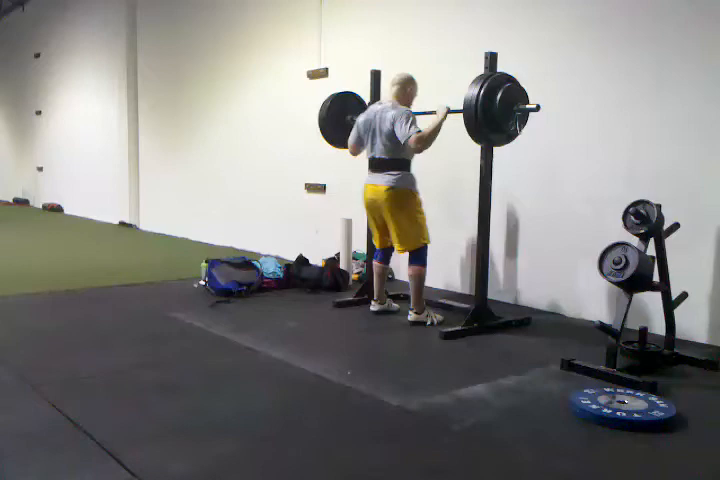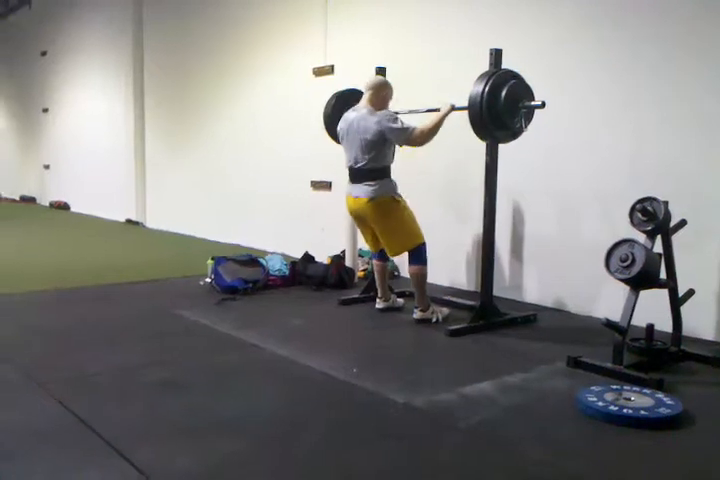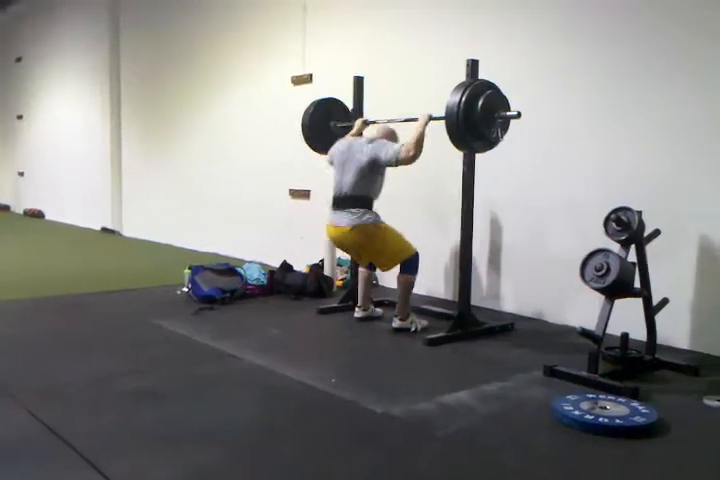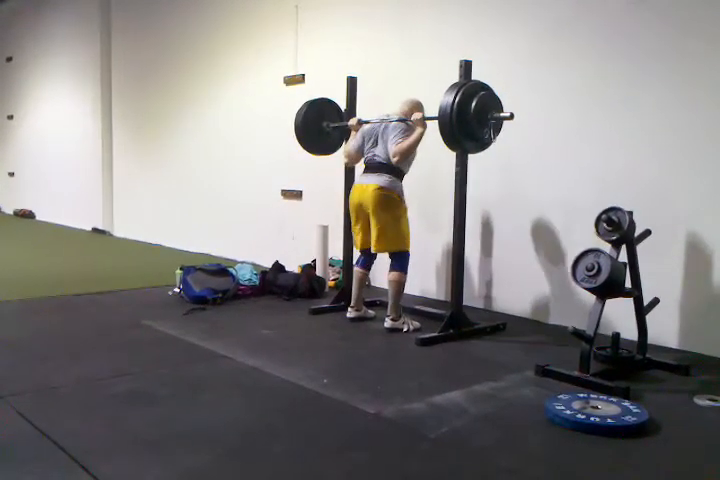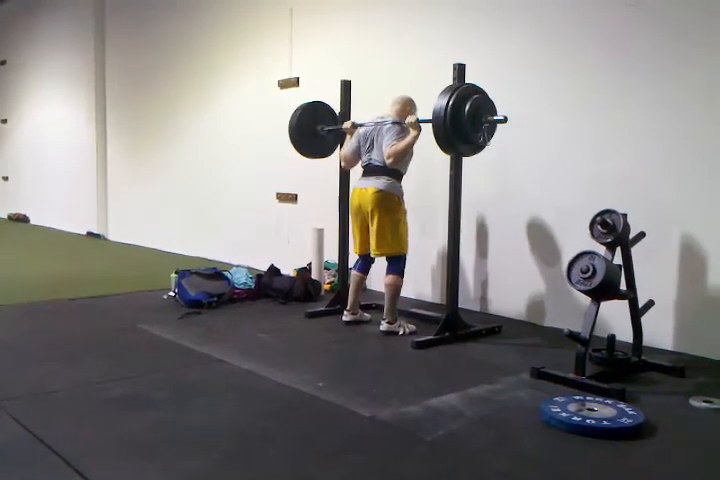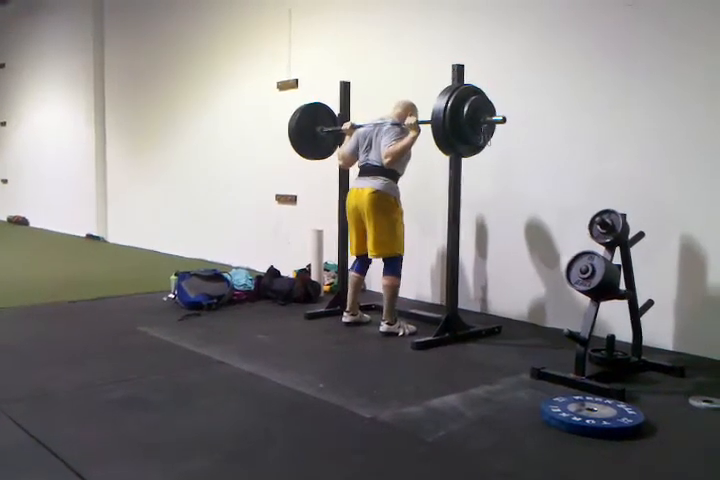
dt=0.4s
person 1, frame 1
left shoulder: (366, 114)
right shoulder: (400, 114)
left elbow: (354, 149)
right elbow: (417, 143)
right wrist: (440, 118)
left hip: (371, 188)
right hip: (395, 188)
left knee: (384, 246)
right knee: (418, 248)
left ankle: (379, 301)
right ankle: (418, 311)
person 1, frame 2
left shoulder: (345, 119)
right shoulder: (381, 120)
right elbow: (419, 137)
right wrist: (443, 113)
left hip: (353, 199)
right hip: (378, 198)
left knee: (379, 247)
right knee: (416, 248)
left ankle: (384, 298)
right ankle: (423, 308)
person 1, frame 3
left shoulder: (347, 145)
right shoulder: (379, 148)
left elbow: (331, 158)
right elbow: (409, 154)
left wrist: (355, 131)
right wrist: (421, 126)
left hip: (335, 227)
right hip: (359, 226)
left knee: (369, 258)
right knee: (409, 258)
left ankle: (363, 307)
right ankle: (402, 318)
person 1, frame 4
left shoulder: (371, 126)
right shoulder: (402, 127)
left elbow: (349, 159)
right elbow: (397, 157)
left wrist: (355, 131)
right wrist: (420, 130)
left hip: (359, 190)
right hip: (383, 191)
left knee: (366, 252)
right knee: (399, 255)
left ankle: (355, 307)
right ankle: (394, 318)
person 1, frame 5
left shoulder: (366, 128)
right shoulder: (396, 128)
left elbow: (346, 162)
right elbow: (392, 158)
left wrist: (350, 135)
right wrist: (414, 133)
left hip: (360, 192)
right hip: (383, 194)
left knee: (365, 255)
right knee: (396, 258)
left ankle: (351, 310)
right ankle: (390, 320)
person 1, frame 6
left shoulder: (365, 130)
right shoulder: (395, 129)
left elbow: (344, 161)
right elbow: (389, 158)
left wrist: (348, 135)
right wrist: (413, 134)
left hip: (355, 193)
right hip: (379, 194)
left knee: (362, 256)
right knee: (392, 258)
left ankle: (351, 311)
right ankle: (390, 321)
